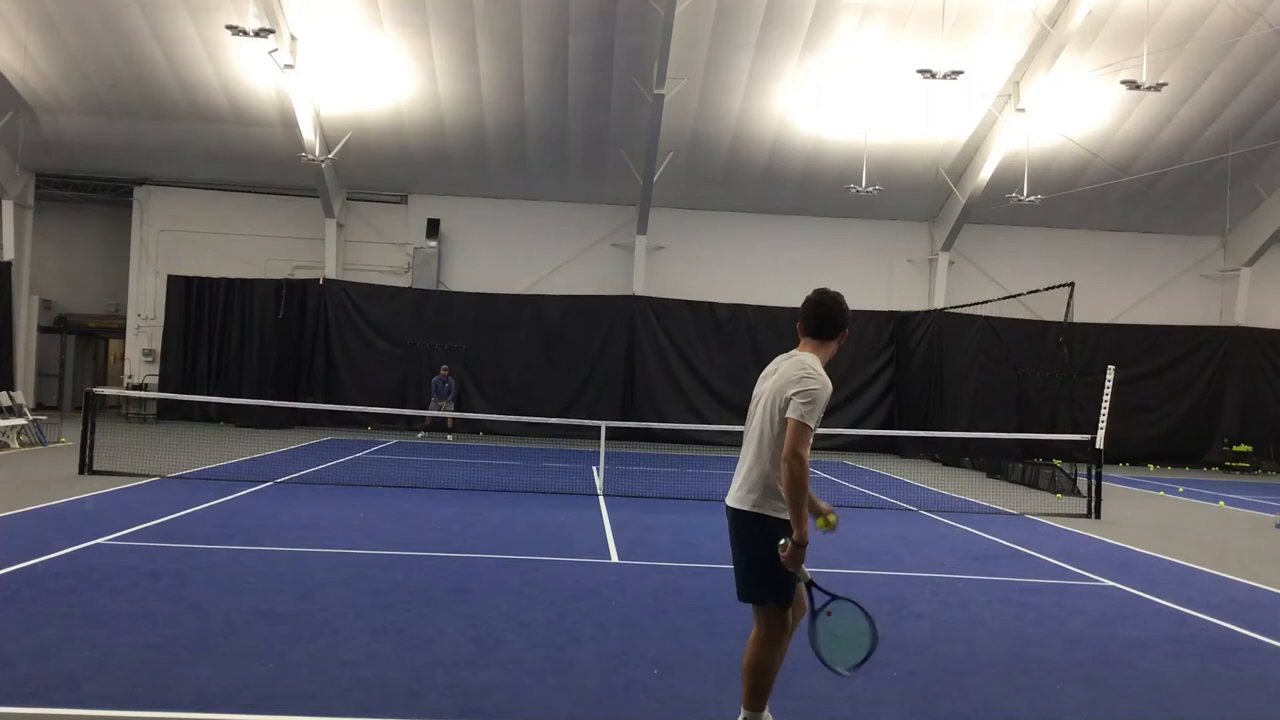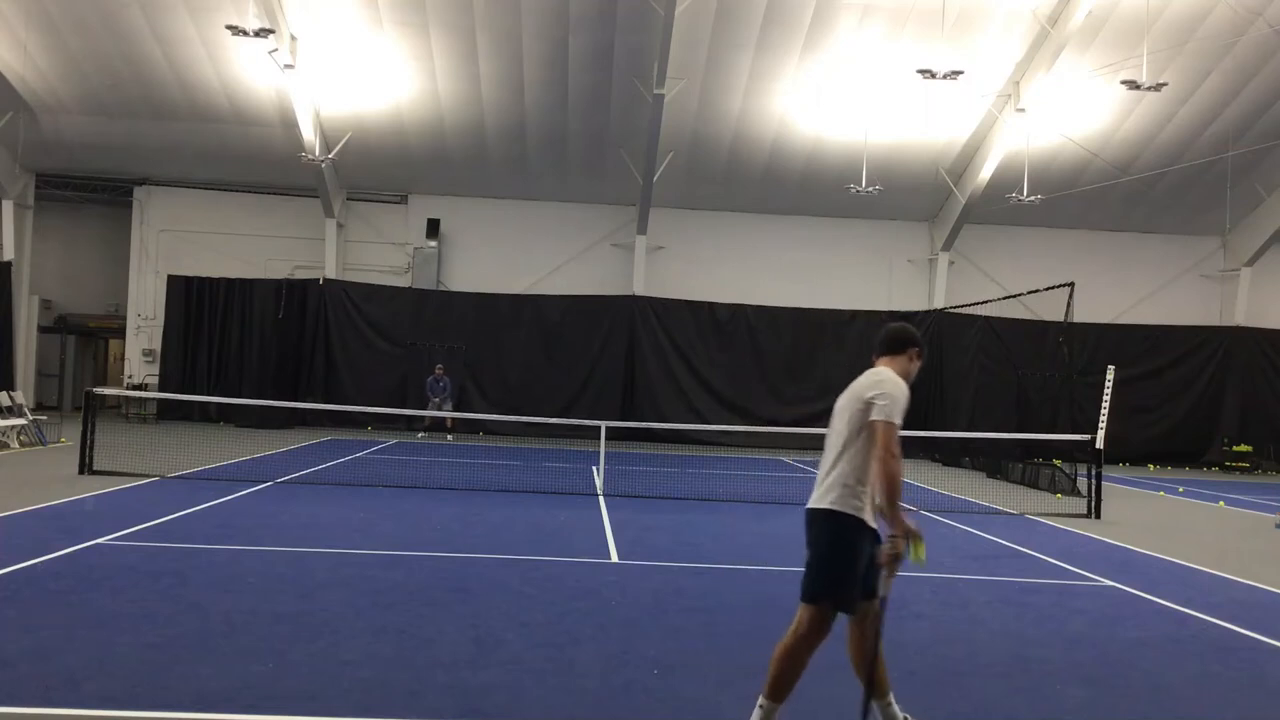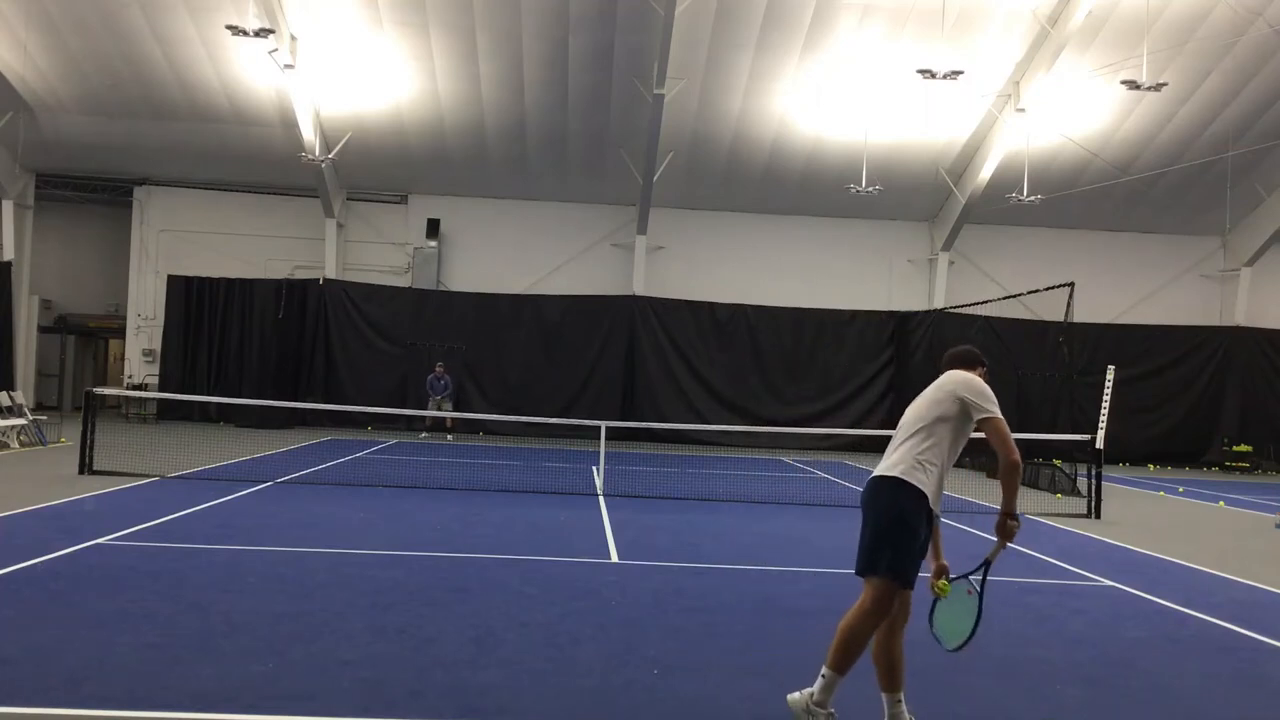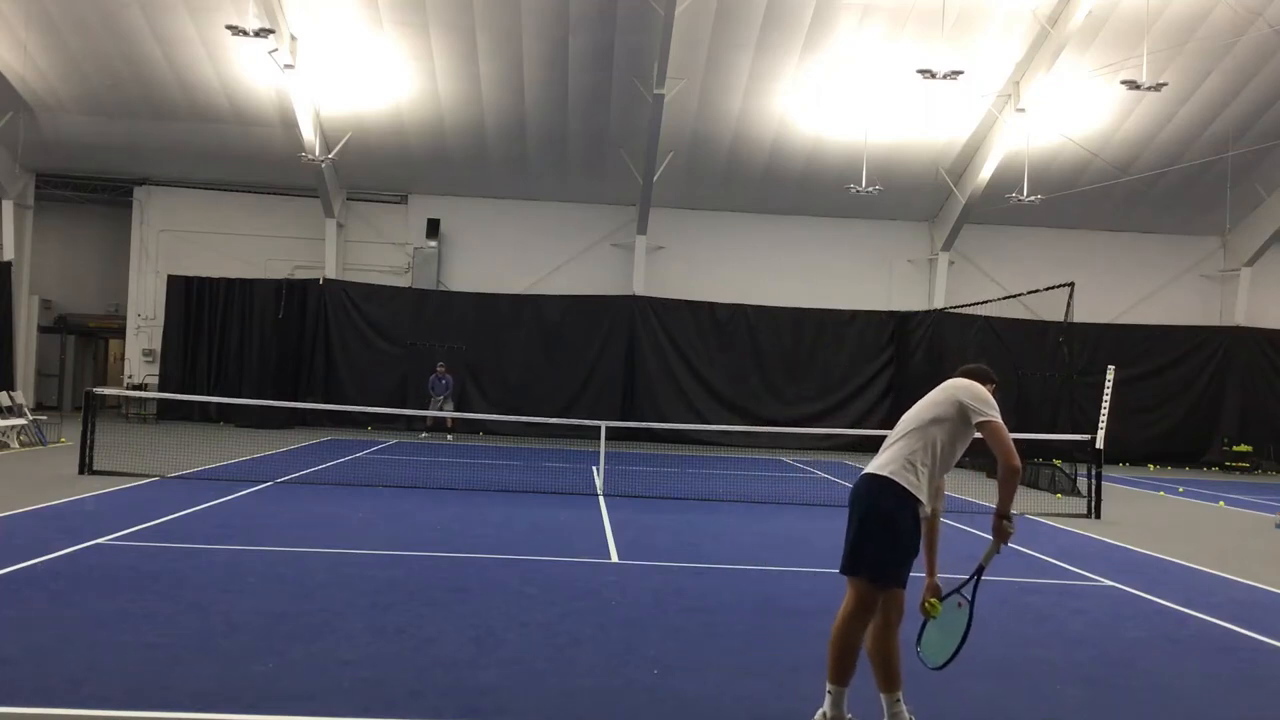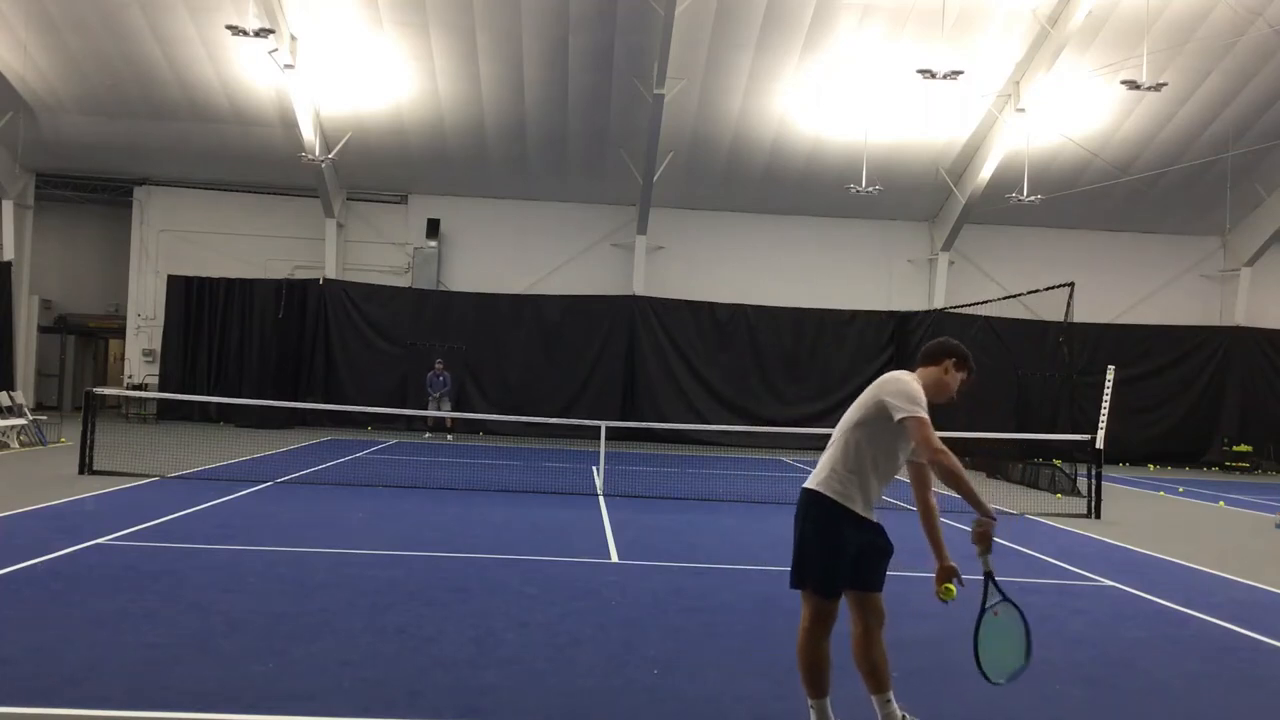
dt=0.7s
person 1, frame 1
left shoulder: (778, 366)
right shoulder: (813, 380)
right elbow: (792, 458)
left wrist: (811, 503)
right wrist: (799, 532)
left hip: (754, 507)
right hip: (766, 515)
left knee: (790, 613)
right knee: (772, 624)
person 1, frame 2
left shoulder: (860, 386)
right shoulder: (892, 386)
right elbow: (887, 457)
left wrist: (893, 520)
right wrist: (896, 530)
left hip: (840, 514)
right hip: (840, 518)
left knee: (867, 620)
right knee: (813, 624)
person 1, frame 3
left shoulder: (936, 394)
right shoulder: (969, 384)
right elbow: (1010, 457)
left wrist: (937, 558)
right wrist: (1007, 513)
left hip: (898, 494)
right hip: (898, 494)
left knee: (896, 612)
right knee: (877, 602)
person 1, frame 4
left shoulder: (946, 410)
right shoulder: (972, 390)
left elbow: (932, 505)
right elbow: (1010, 463)
left wrist: (931, 576)
right wrist: (1002, 515)
left hip: (897, 501)
right hip: (887, 494)
left knee: (889, 613)
right knee: (862, 603)
person 1, frame 5
left shoulder: (919, 413)
right shoulder: (902, 385)
left elbow: (923, 495)
right elbow: (937, 455)
left wrist: (941, 559)
right wrist: (983, 511)
left hip: (862, 516)
right hip: (828, 505)
left knee: (870, 616)
right knee: (819, 615)
